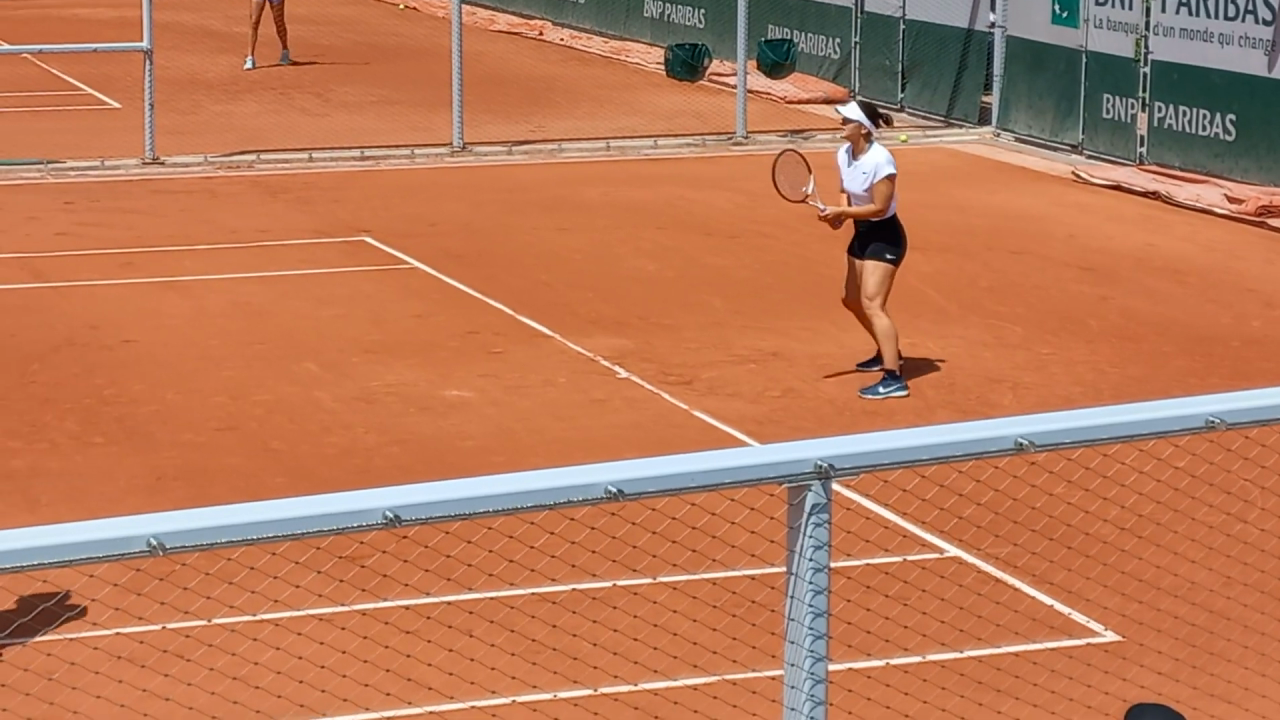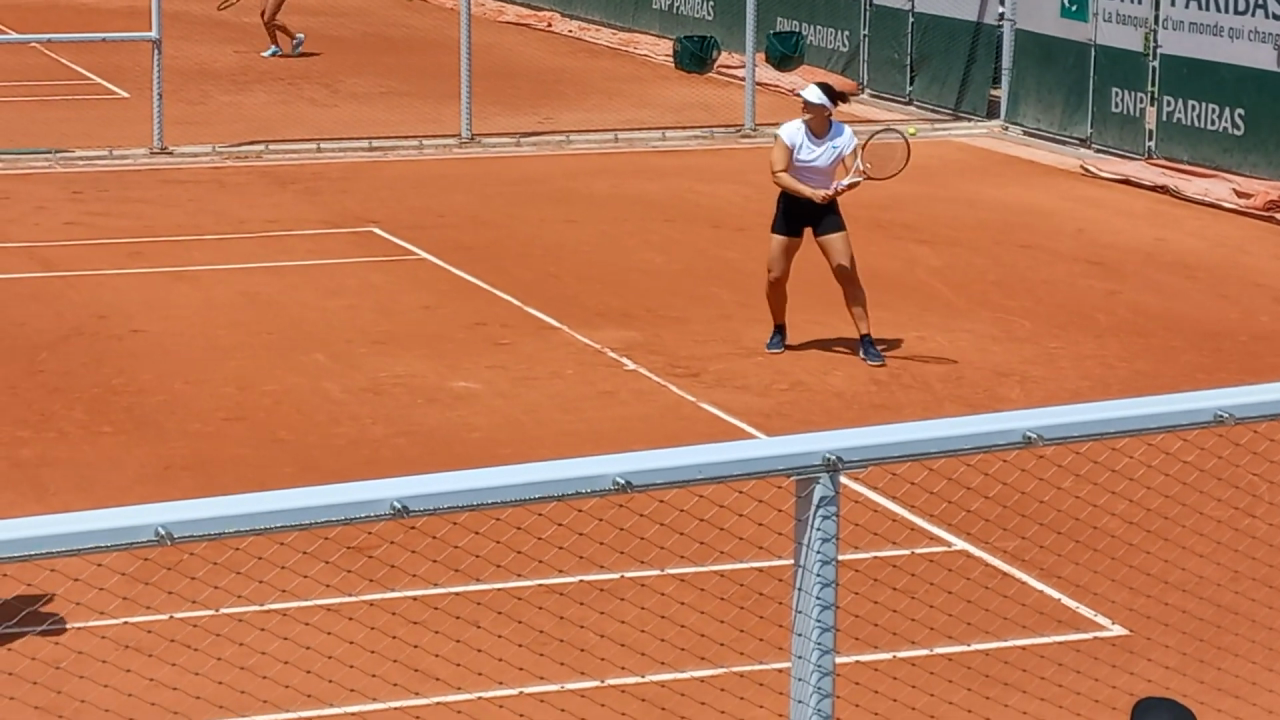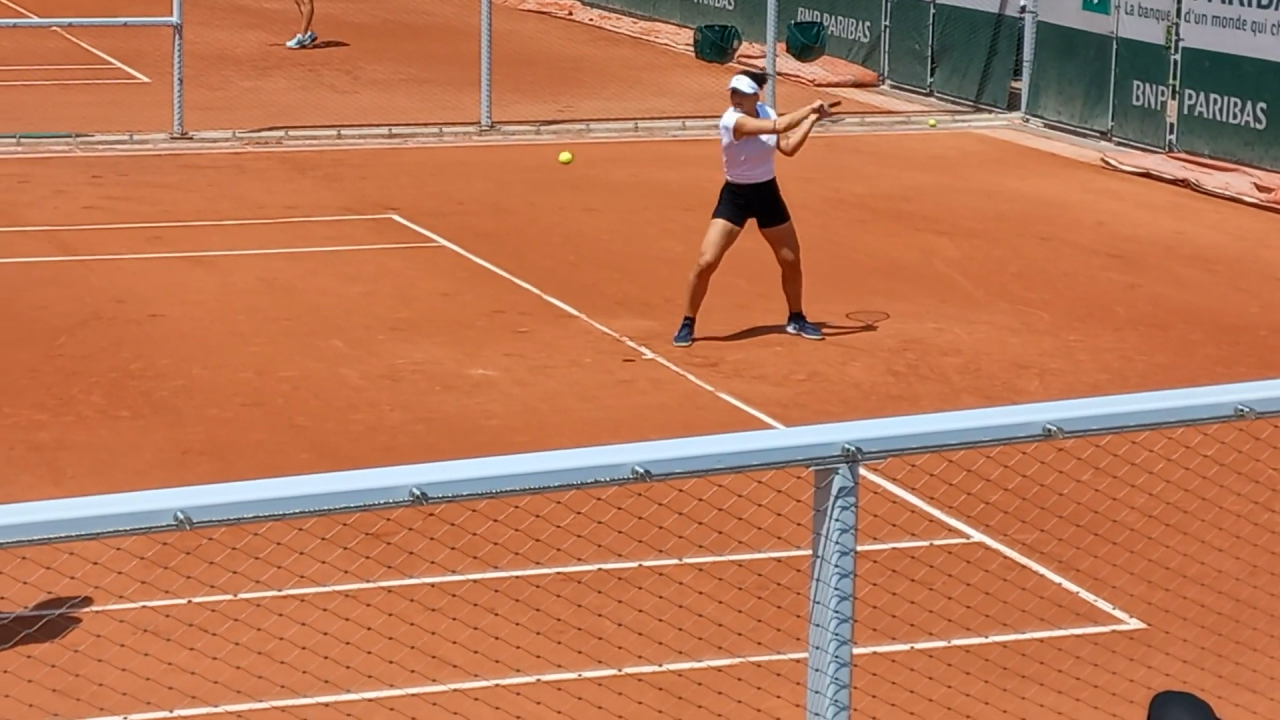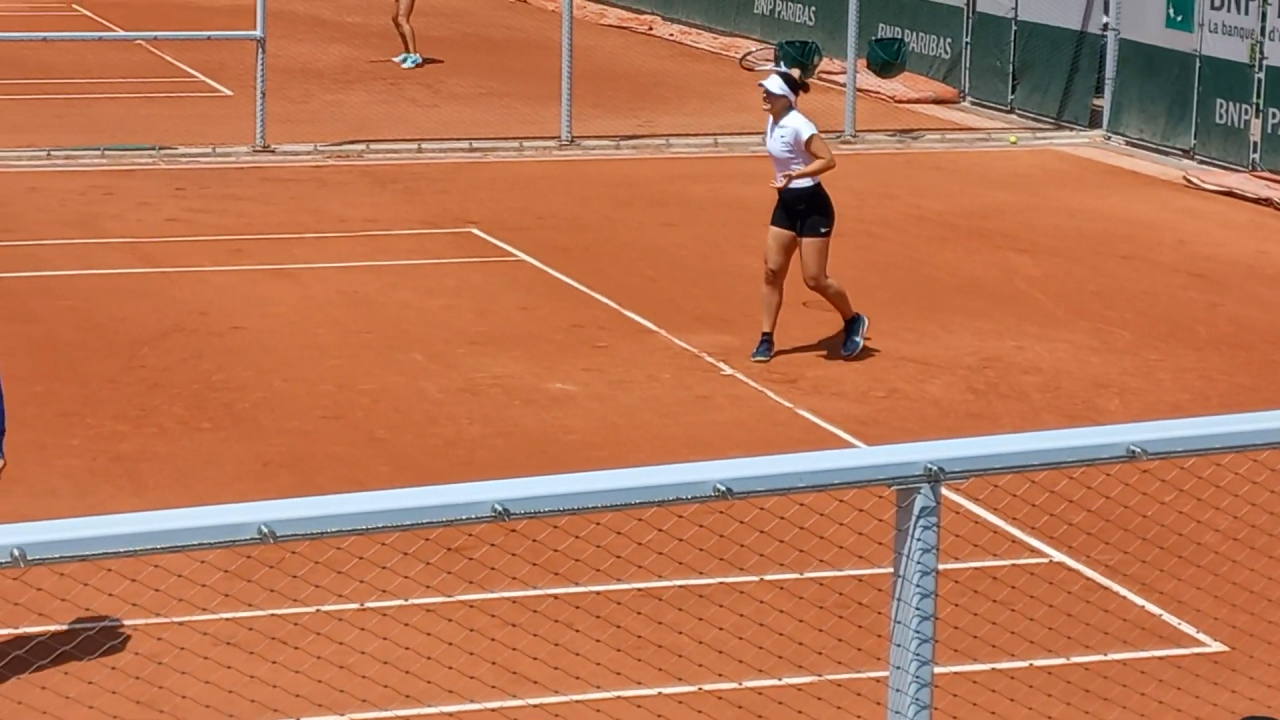
dt=0.5s
person 1, frame 1
left shoulder: (880, 160)
right shoulder: (844, 154)
left elbow: (879, 208)
left wrist: (841, 212)
right wrist: (839, 214)
left hip: (885, 236)
right hip: (863, 233)
left knee: (872, 304)
right knee: (852, 300)
left ankle: (894, 379)
right ankle: (889, 354)
person 1, frame 2
left shoulder: (844, 135)
right shoulder: (789, 132)
left elbow: (852, 177)
right elbow: (779, 175)
left wrist: (835, 191)
right wrist: (809, 193)
left hip: (826, 208)
right hip: (792, 205)
left knee: (847, 273)
right knee: (775, 277)
left ankle: (866, 340)
right ankle: (779, 330)
person 1, frame 3
left shoulder: (767, 113)
right shoulder: (732, 120)
left elbow: (789, 148)
right elbow: (776, 127)
left wrist: (812, 118)
right wrist: (808, 108)
left hip: (767, 194)
right hip: (735, 196)
left knee: (791, 260)
right knee: (706, 262)
left ankle: (796, 319)
right ankle: (688, 323)
person 1, frame 4
left shoulder: (798, 125)
right shoulder: (774, 118)
left elbow: (828, 161)
right elbow: (793, 84)
left wrist: (795, 174)
right wrist: (792, 76)
left hip: (812, 206)
right hip: (787, 203)
left knee: (815, 279)
right knee: (772, 272)
left ankle: (853, 321)
right ankle: (767, 339)
